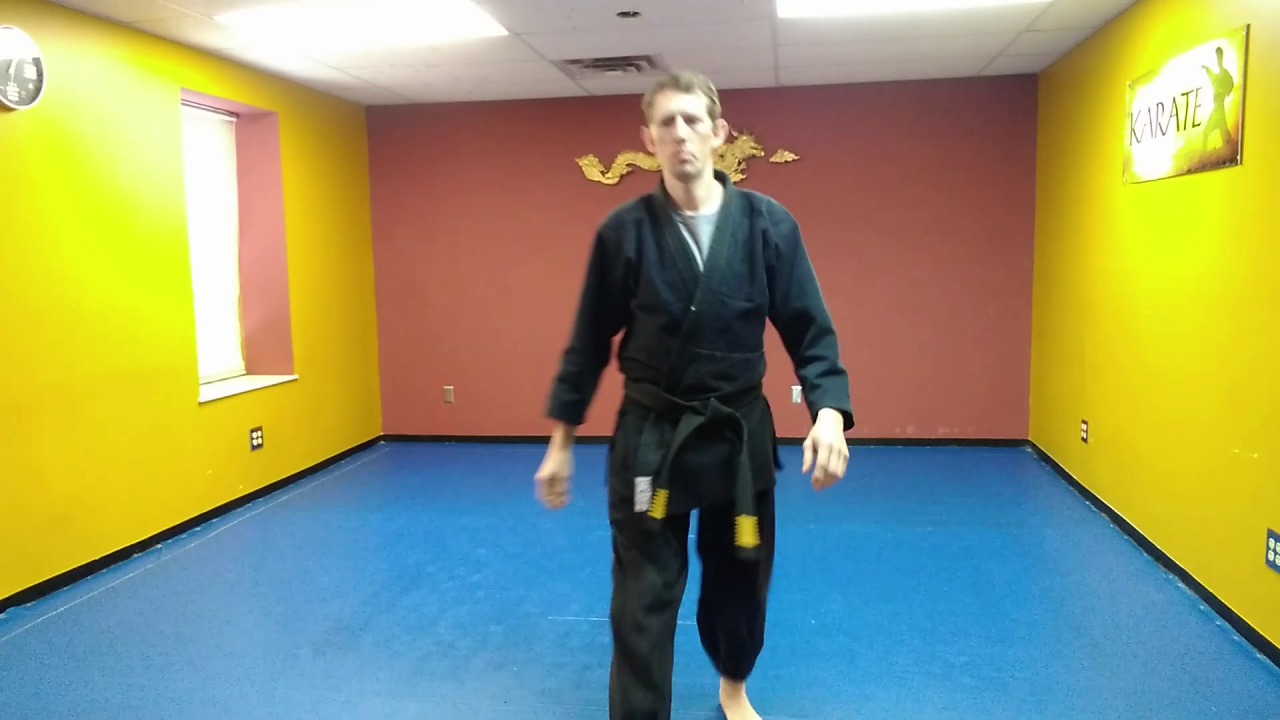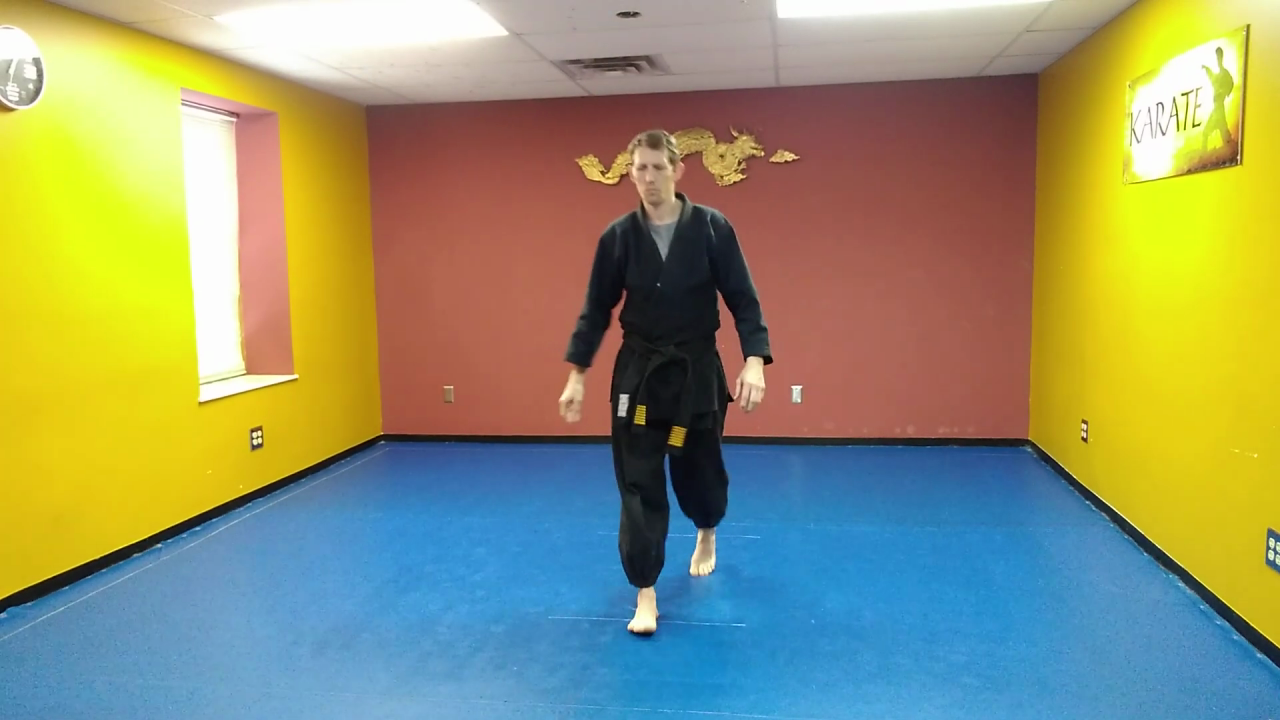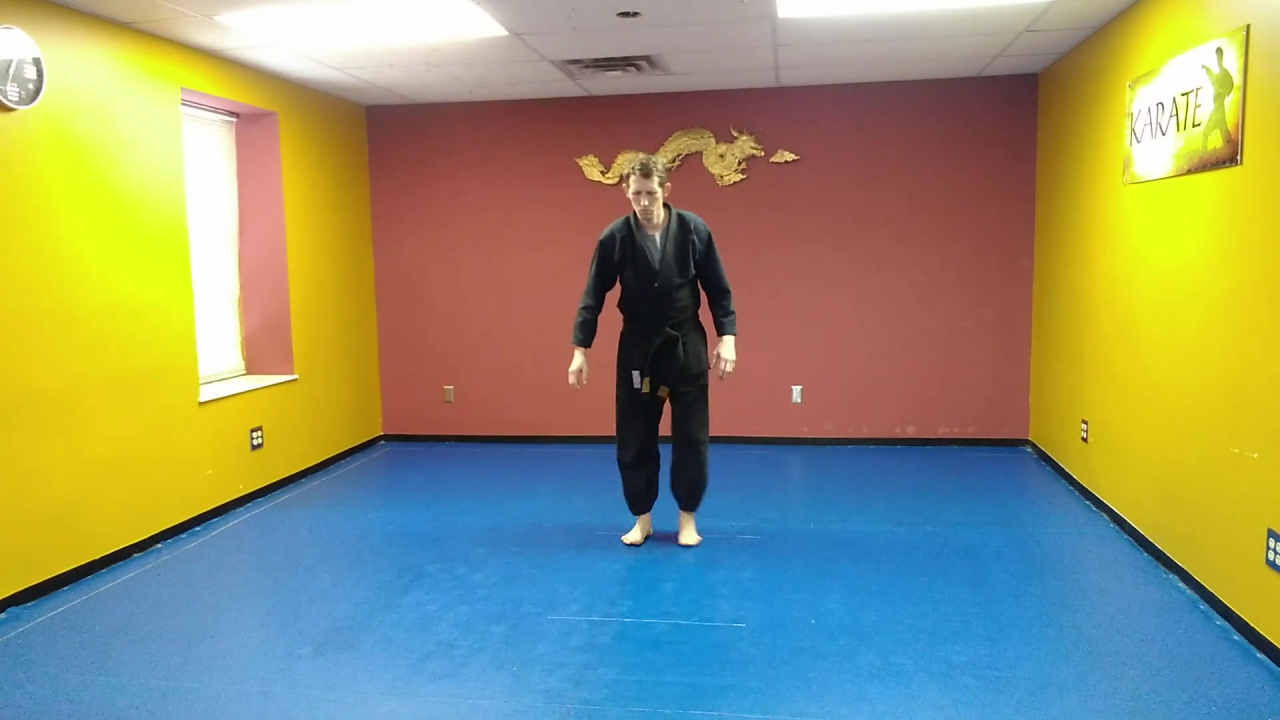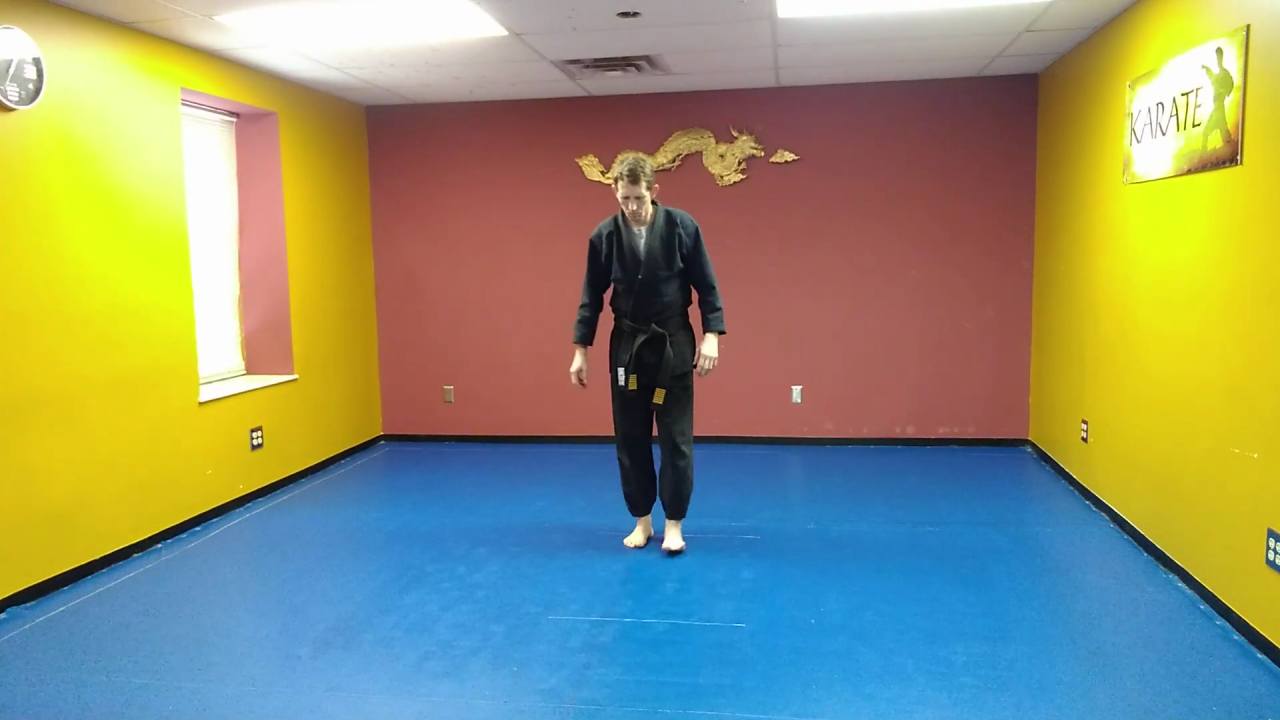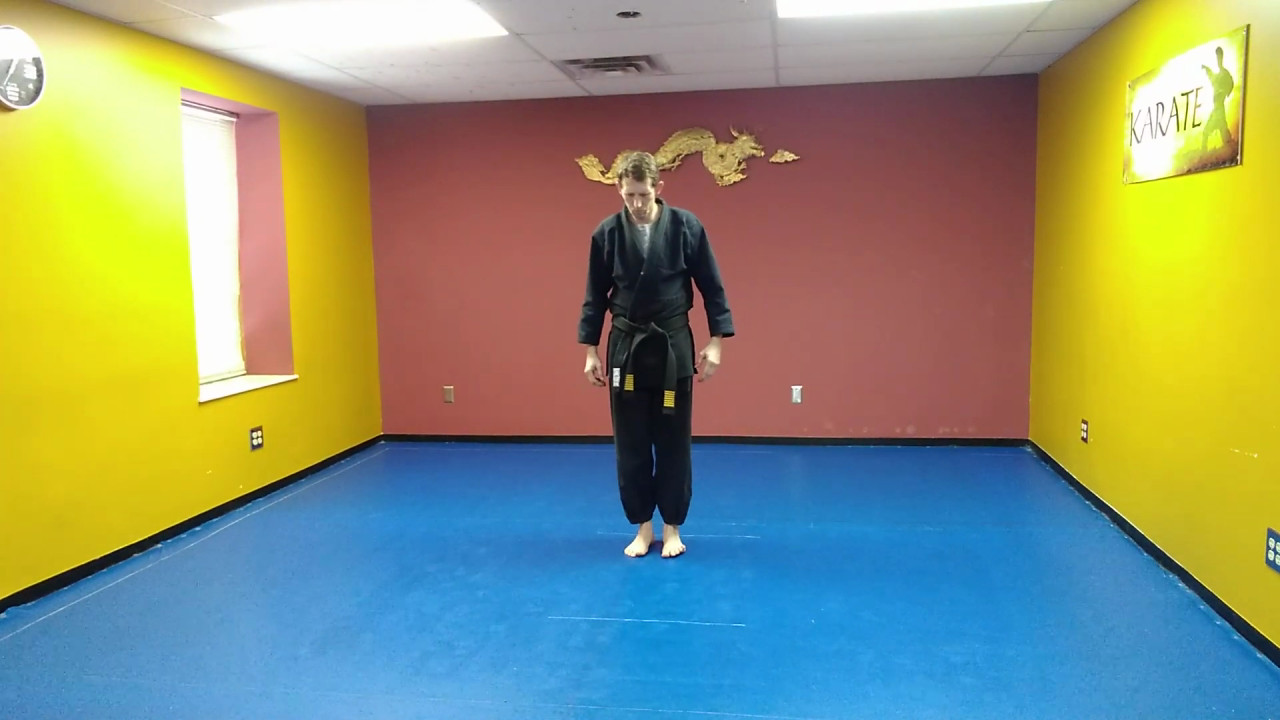
dt=1s
person 1, frame 1
left shoulder: (767, 223)
right shoulder: (623, 232)
left elbow: (809, 330)
right elbow: (590, 341)
left wrist: (828, 412)
right wrist: (561, 441)
left hip: (739, 433)
right hip: (651, 435)
left knee: (739, 588)
right knee: (643, 605)
person 1, frame 2
left shoulder: (712, 227)
right shoulder: (617, 236)
left elbow: (743, 299)
right elbow: (596, 309)
left wrist: (754, 360)
right wrist: (576, 374)
left hip: (696, 368)
right hip: (638, 369)
left knee: (700, 472)
right knee: (639, 482)
left ankle: (705, 535)
right ankle: (646, 596)
person 1, frame 3
left shoulder: (693, 229)
right shoulder: (615, 237)
left elbow: (718, 289)
right elbow: (594, 295)
left wrist: (727, 339)
right wrist: (580, 351)
left hip: (687, 343)
right hip: (639, 345)
left knee: (691, 437)
right knee: (634, 439)
left ankle: (687, 516)
right ankle: (642, 518)
person 1, frame 4
left shoulder: (681, 226)
right shoulder: (604, 235)
left elbow: (706, 285)
right elbow: (592, 296)
left wrist: (711, 335)
right wrist: (581, 351)
left hip: (674, 342)
right hip: (627, 344)
left knee: (676, 436)
right knee: (630, 438)
left ankle: (673, 523)
right ankle: (642, 520)
person 1, frame 5
left shoulder: (686, 226)
right shoulder: (607, 232)
left elbow: (711, 286)
right elbow: (595, 295)
left wrist: (716, 341)
right wrist: (590, 350)
left hip: (673, 344)
right hip: (626, 345)
left knee: (673, 442)
right knee: (631, 444)
left ankle: (672, 528)
right ankle: (643, 527)
